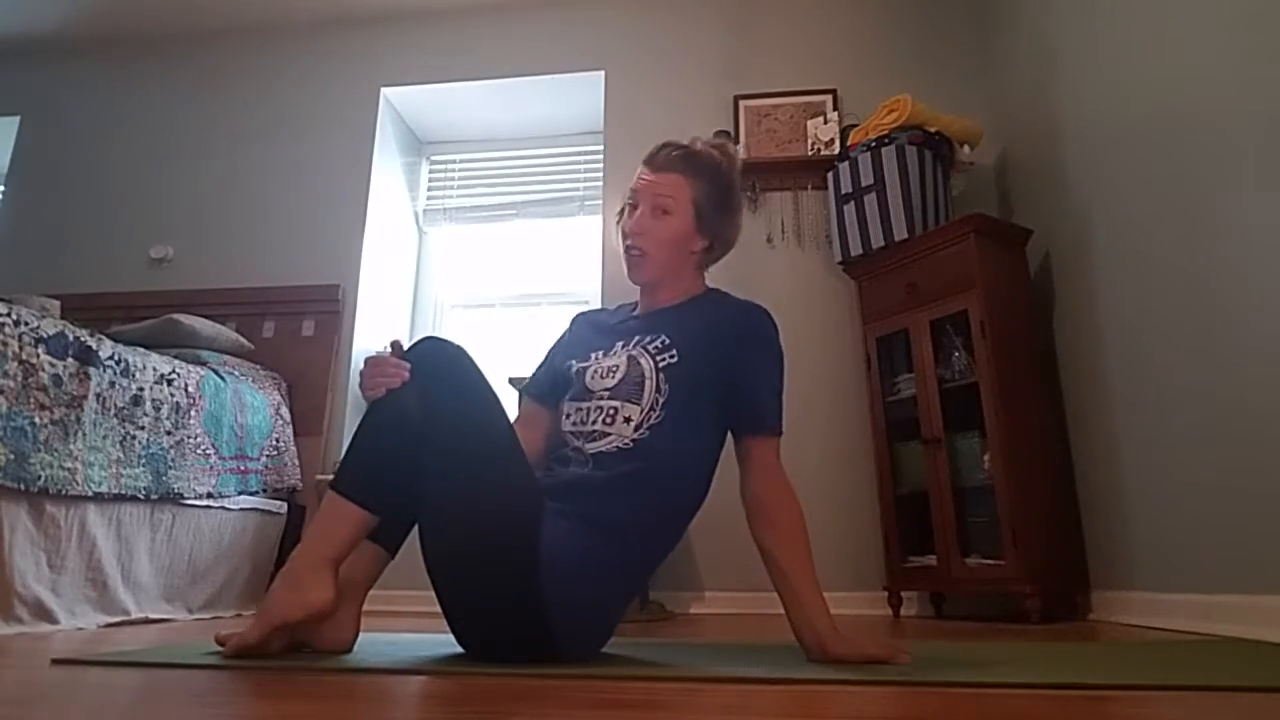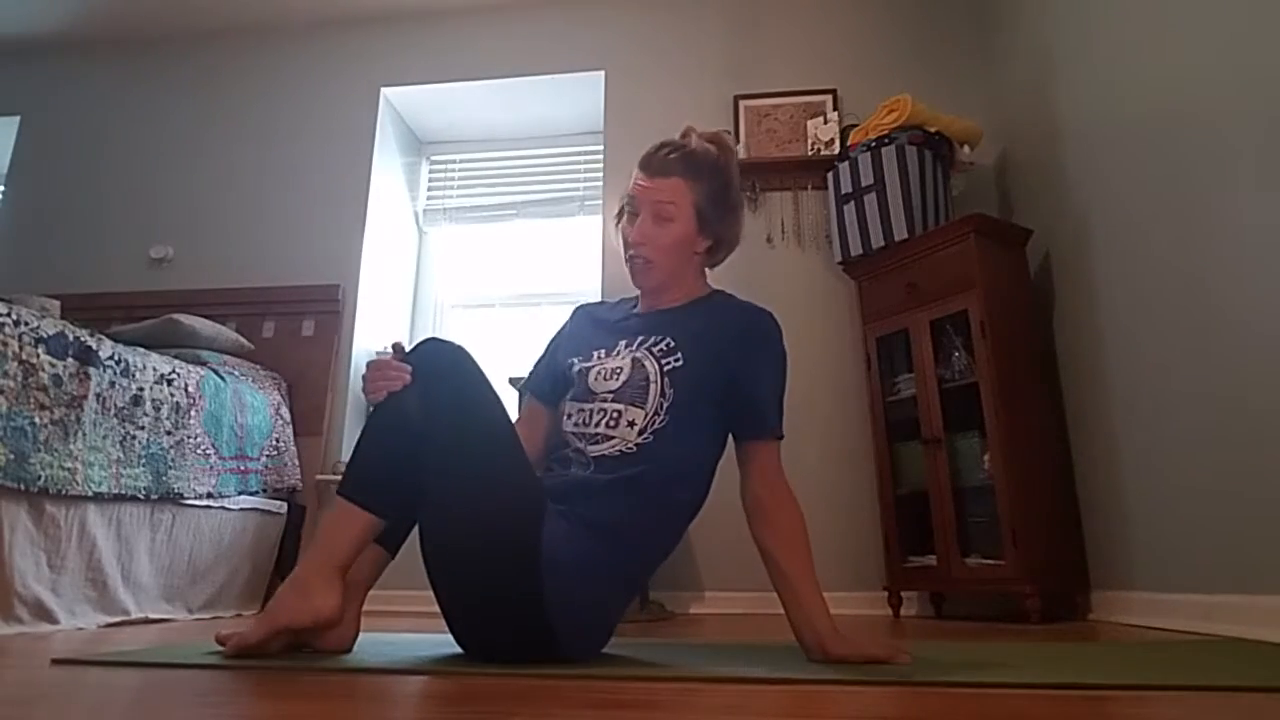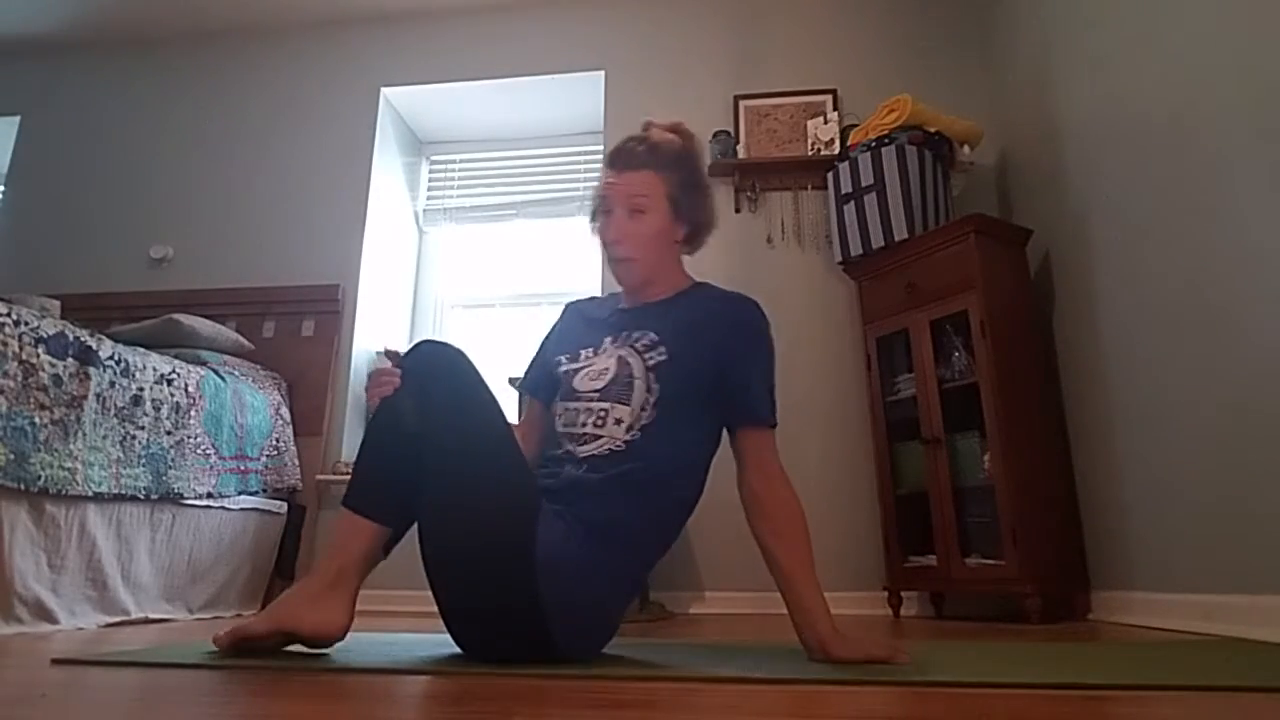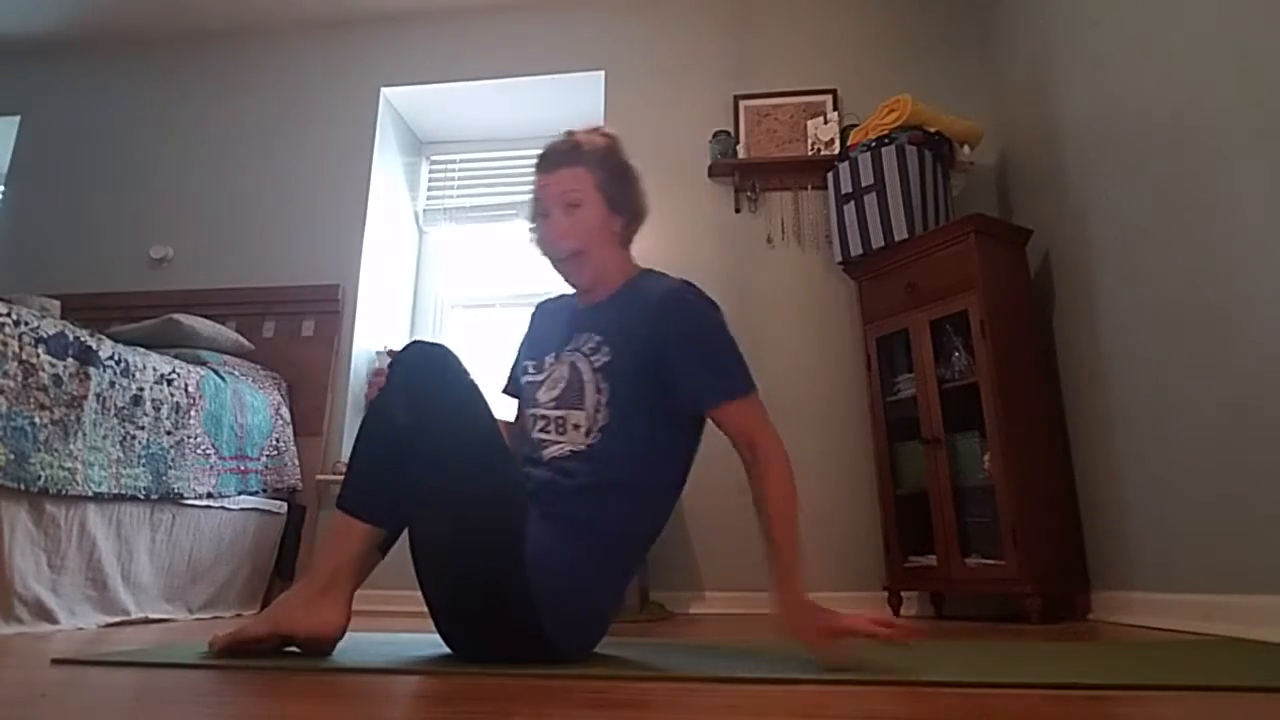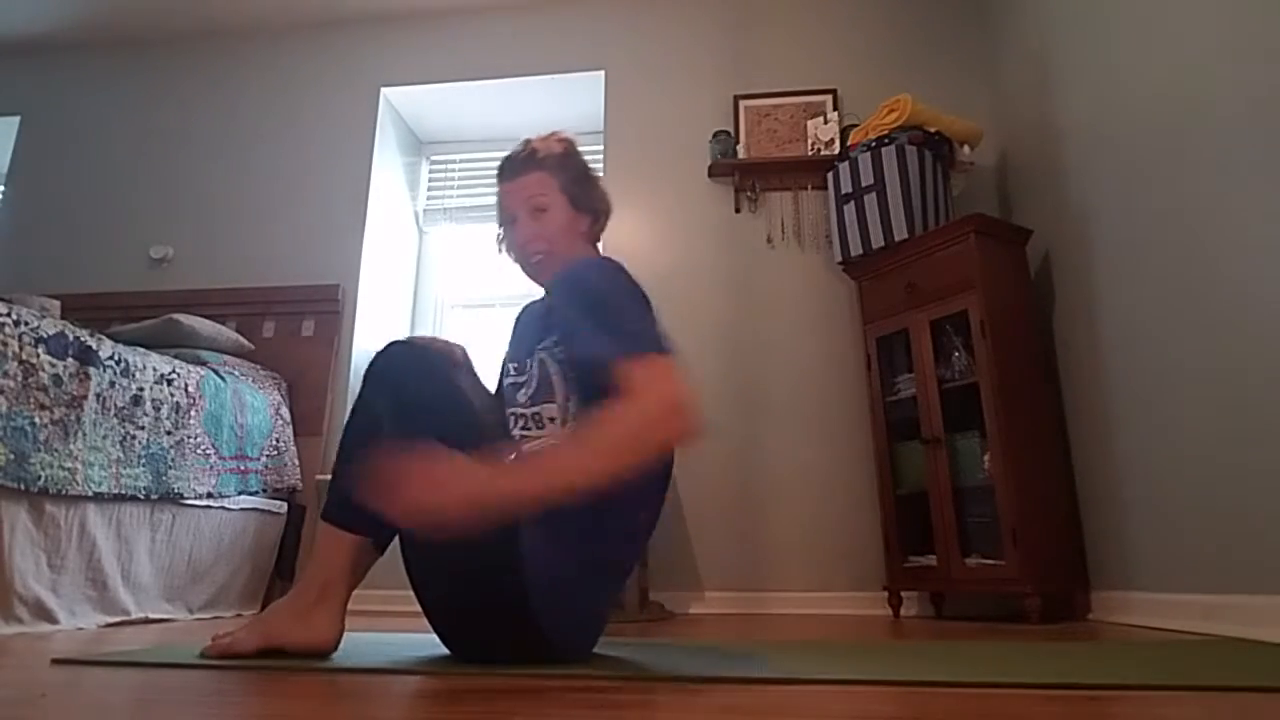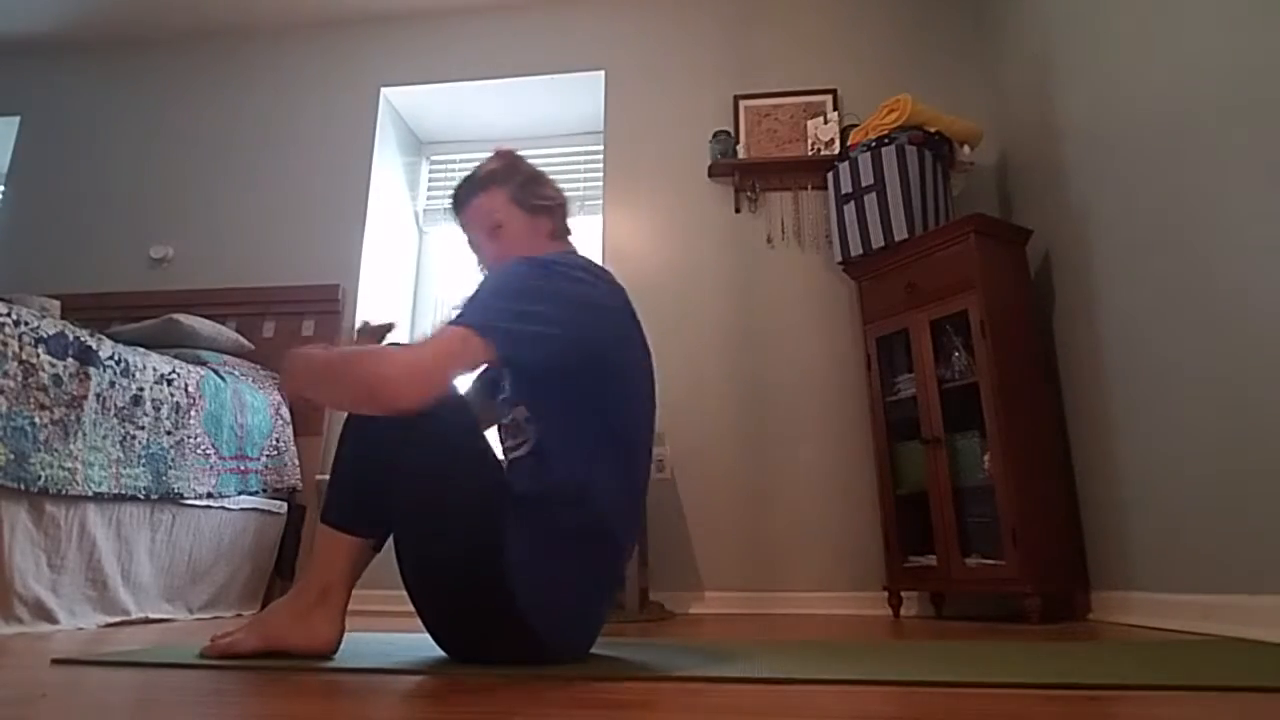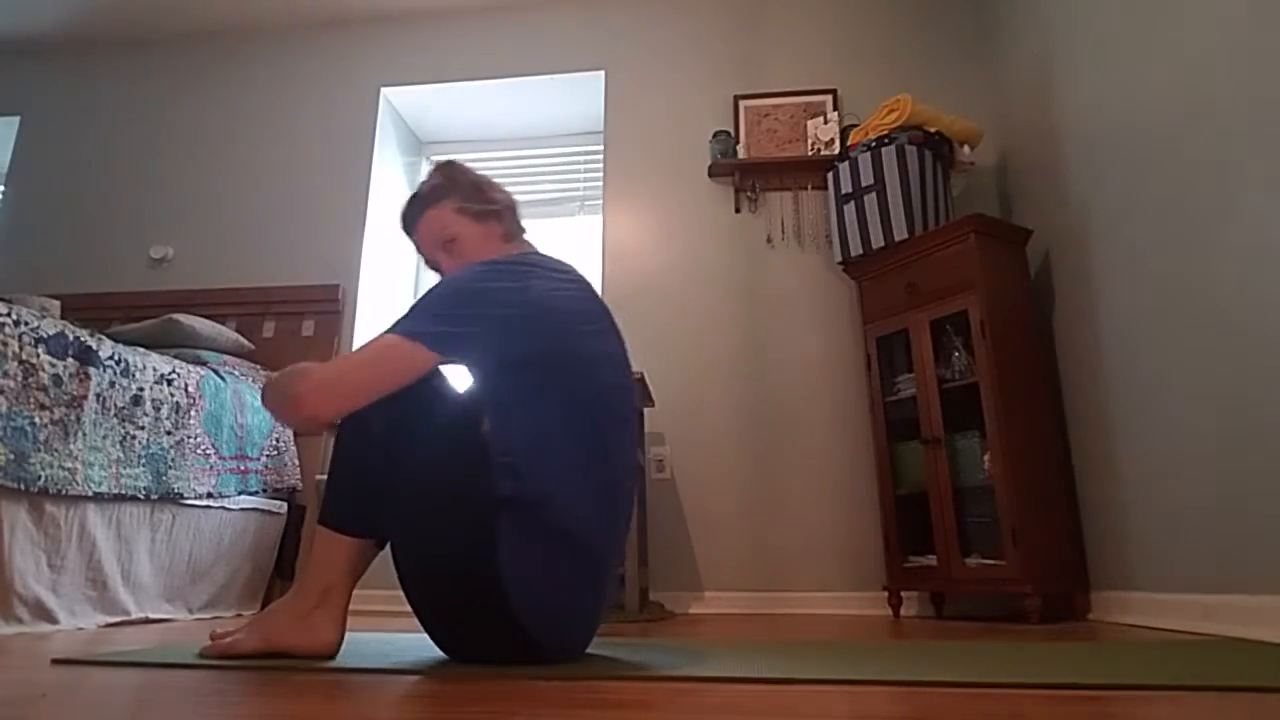
dt=0.2s
person 1, frame 1
left shoulder: (737, 329)
right shoulder: (588, 329)
left elbow: (764, 485)
right elbow: (518, 450)
left wrist: (820, 634)
right wrist: (404, 403)
left hip: (558, 596)
right hip: (511, 594)
left knee: (439, 363)
right knee: (417, 384)
left ankle: (309, 574)
right ankle: (333, 602)
person 1, frame 2
left shoulder: (742, 332)
right shoulder: (585, 324)
left elbow: (765, 489)
right elbow: (519, 451)
left wrist: (821, 635)
right wrist: (406, 404)
left hip: (559, 599)
right hip: (510, 591)
left knee: (441, 364)
left ankle: (317, 580)
right ankle: (333, 602)
person 1, frame 3
left shoulder: (727, 322)
right shoulder: (577, 320)
left elbow: (762, 480)
left wrist: (820, 632)
right wrist: (412, 410)
left hip: (558, 597)
right hip: (510, 592)
left knee: (436, 367)
left ankle: (327, 590)
right ankle: (332, 591)
person 1, frame 4
left shoulder: (671, 307)
right shoulder: (549, 319)
left elbow: (762, 449)
left wrist: (794, 599)
right wrist: (414, 415)
left hip: (550, 595)
right hip: (512, 594)
left knee: (424, 368)
left ankle: (323, 591)
right ankle: (328, 592)
person 1, frame 5
left shoulder: (592, 286)
right shoulder: (537, 318)
left elbow: (665, 414)
left wrist: (486, 483)
left hip: (538, 597)
right hip: (521, 592)
left knee: (404, 369)
left ankle: (314, 606)
right ankle: (319, 601)
person 1, frame 6
left shoulder: (546, 278)
right shoulder: (575, 290)
left elbow: (400, 385)
right elbow: (472, 415)
left wrist: (305, 366)
left hip: (532, 598)
right hip: (554, 599)
left knee: (394, 391)
left ankle: (314, 606)
right ankle: (320, 601)
person 1, frame 7
left shoulder: (500, 285)
right shoulder: (555, 290)
left elbow: (318, 398)
left wrist: (279, 389)
left hip: (524, 603)
right hip: (556, 601)
left knee: (388, 393)
left ankle: (315, 608)
right ankle: (319, 602)
